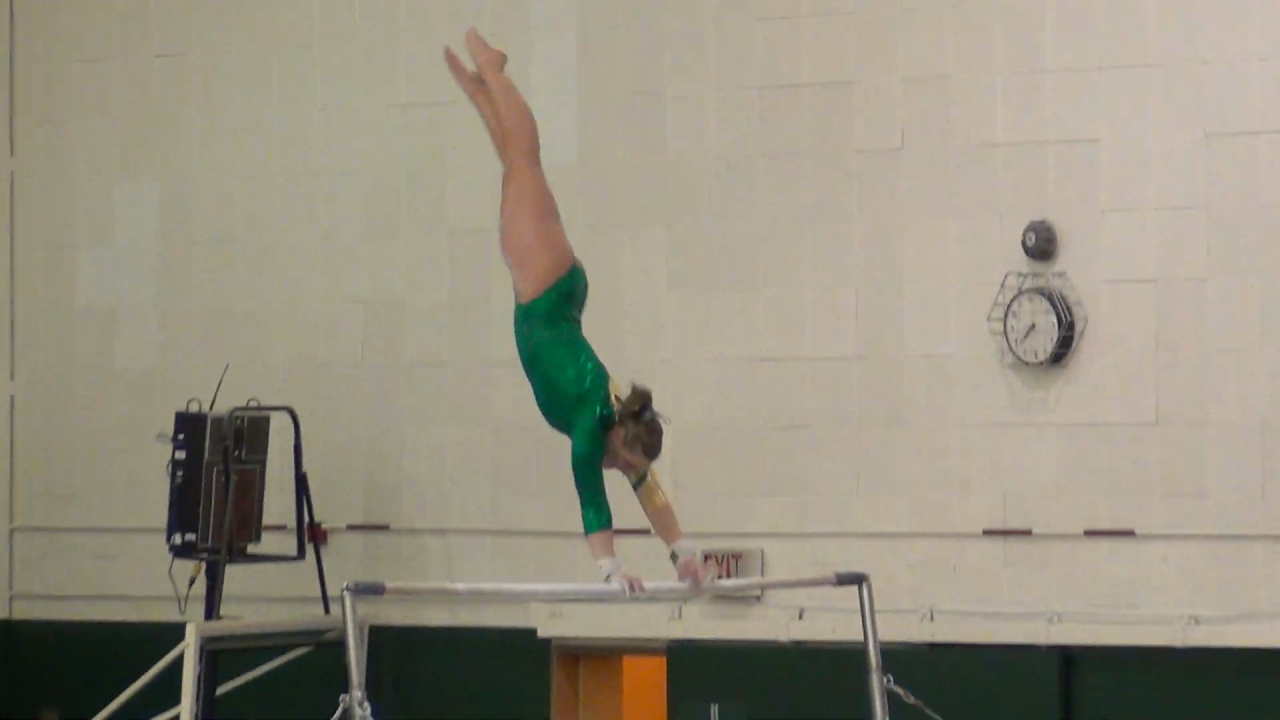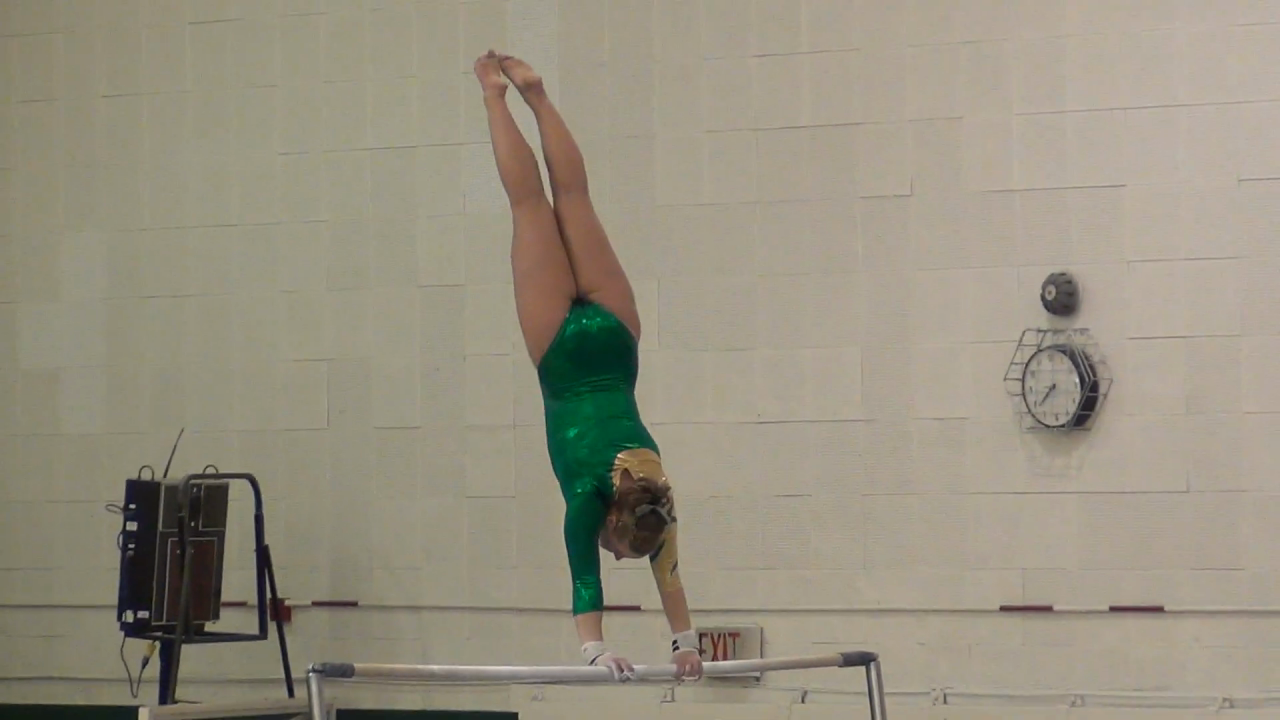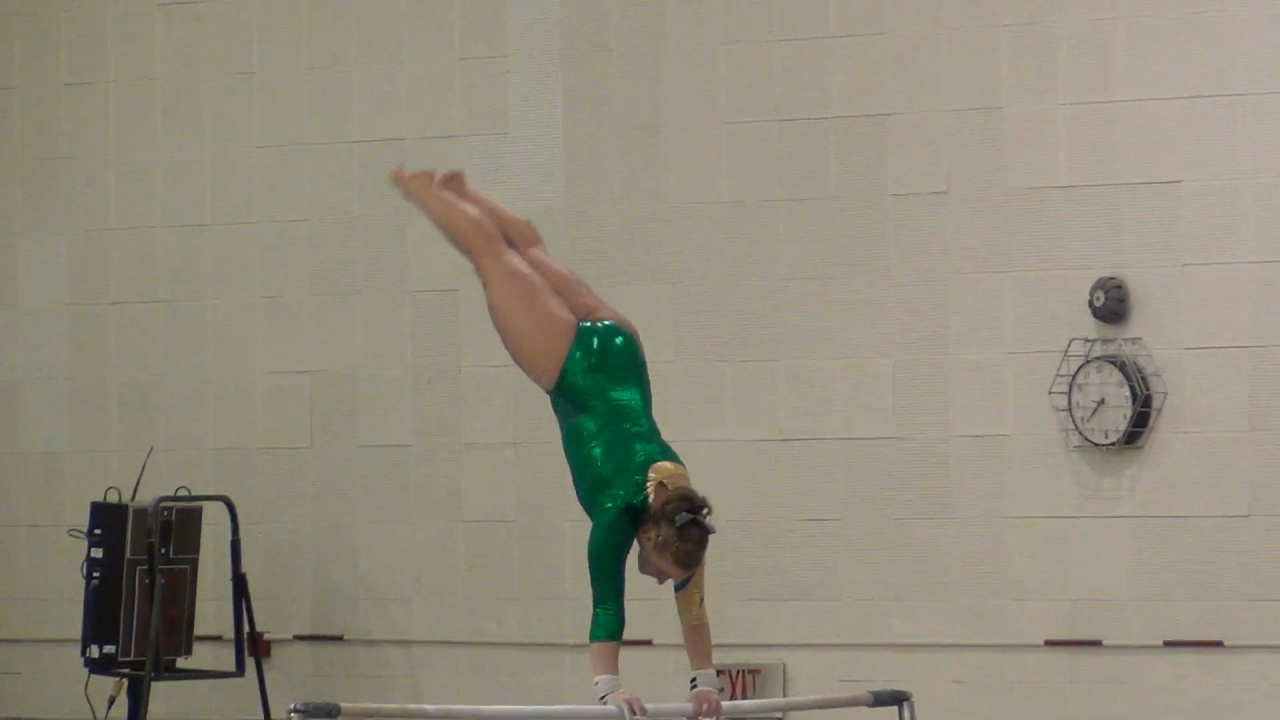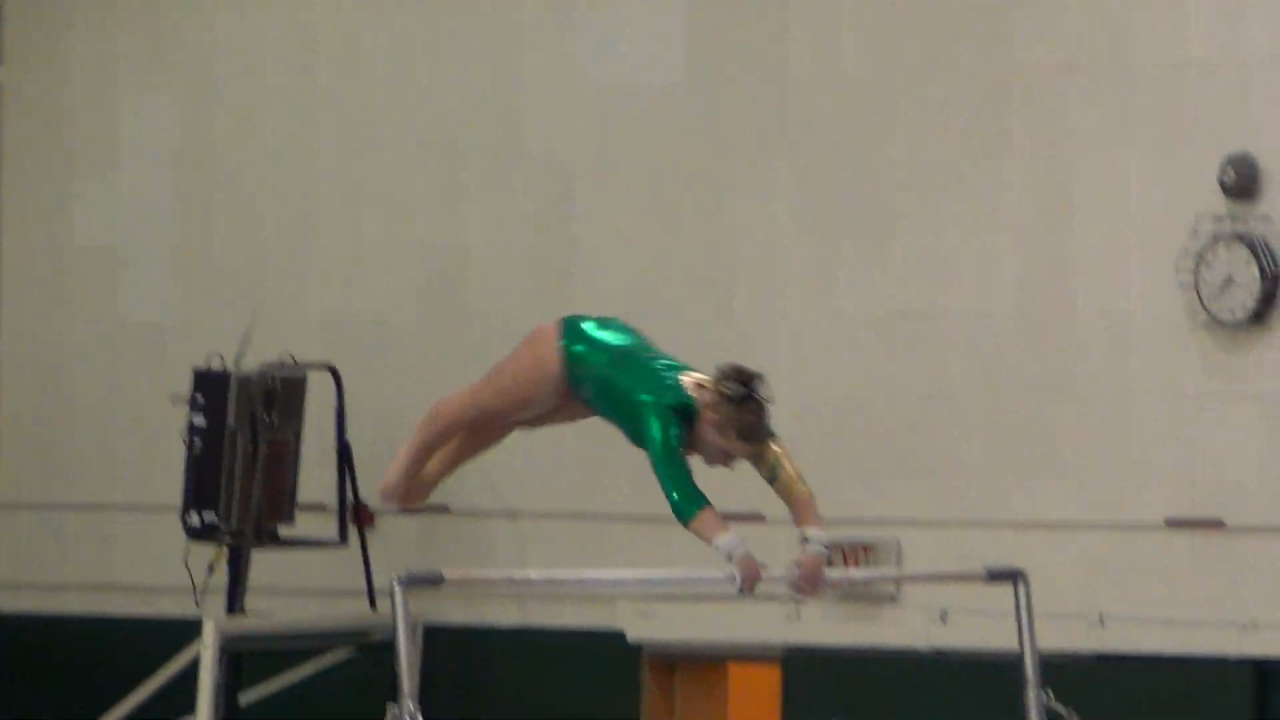
dt=0.4s
person 1, frame 1
left shoulder: (629, 425)
right shoulder: (594, 421)
left elbow: (650, 491)
right elbow: (592, 500)
left wrist: (683, 551)
right wrist: (610, 568)
left hip: (549, 299)
right hip: (544, 297)
left knee: (521, 168)
right ankle: (482, 71)
person 1, frame 2
left shoulder: (651, 496)
right shoulder: (589, 494)
left elbow: (668, 574)
right elbow: (585, 580)
left wrist: (684, 644)
right wrist: (595, 650)
left hip: (609, 338)
right hip: (570, 349)
left knee: (571, 196)
right knee: (531, 199)
right ankle: (493, 90)
person 1, frame 3
left shoulder: (685, 513)
right shoulder: (622, 511)
left elbow: (694, 603)
right elbow: (606, 608)
left hip: (615, 343)
right hip: (577, 362)
right knee: (489, 251)
left ankle: (459, 192)
right ankle: (422, 190)
person 1, frame 4
left shoulder: (734, 411)
right shoulder: (667, 413)
left elbow: (788, 478)
right elbow: (680, 493)
left wrist: (812, 542)
right wrist: (732, 547)
left hip: (608, 351)
right hip: (571, 350)
left knee: (510, 421)
right knee: (470, 415)
left ankle: (422, 481)
right ankle: (404, 471)
